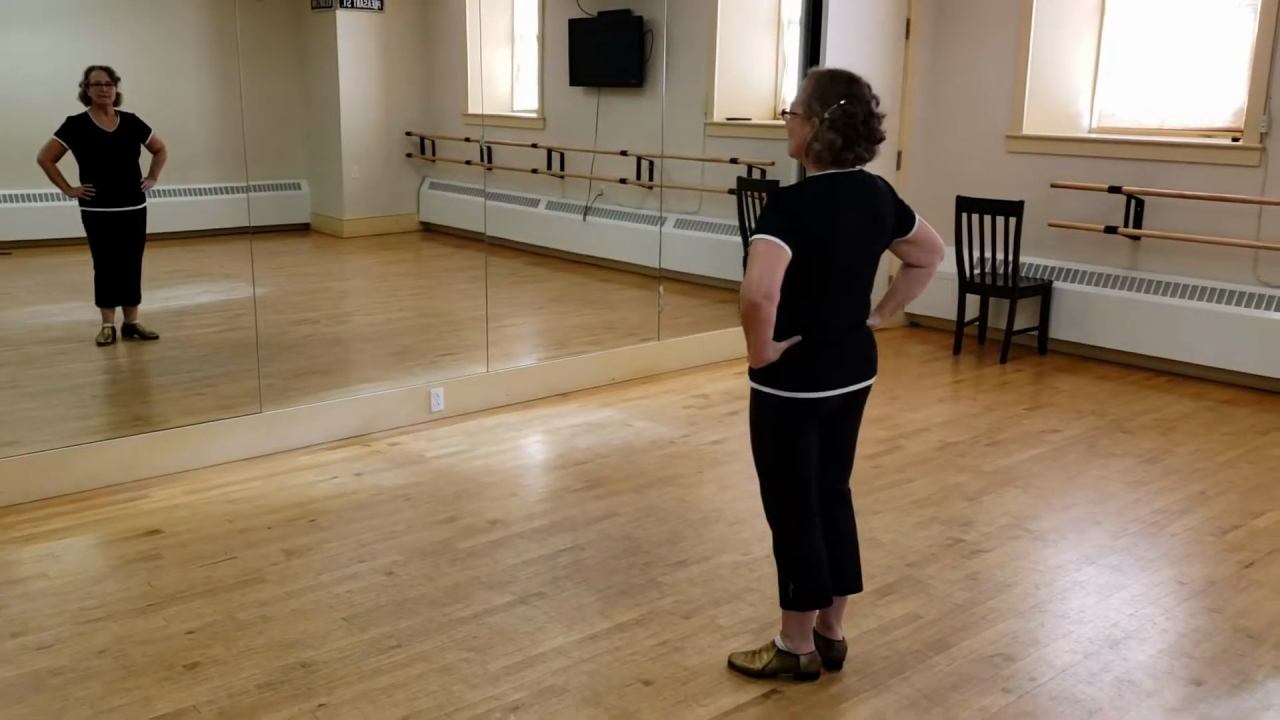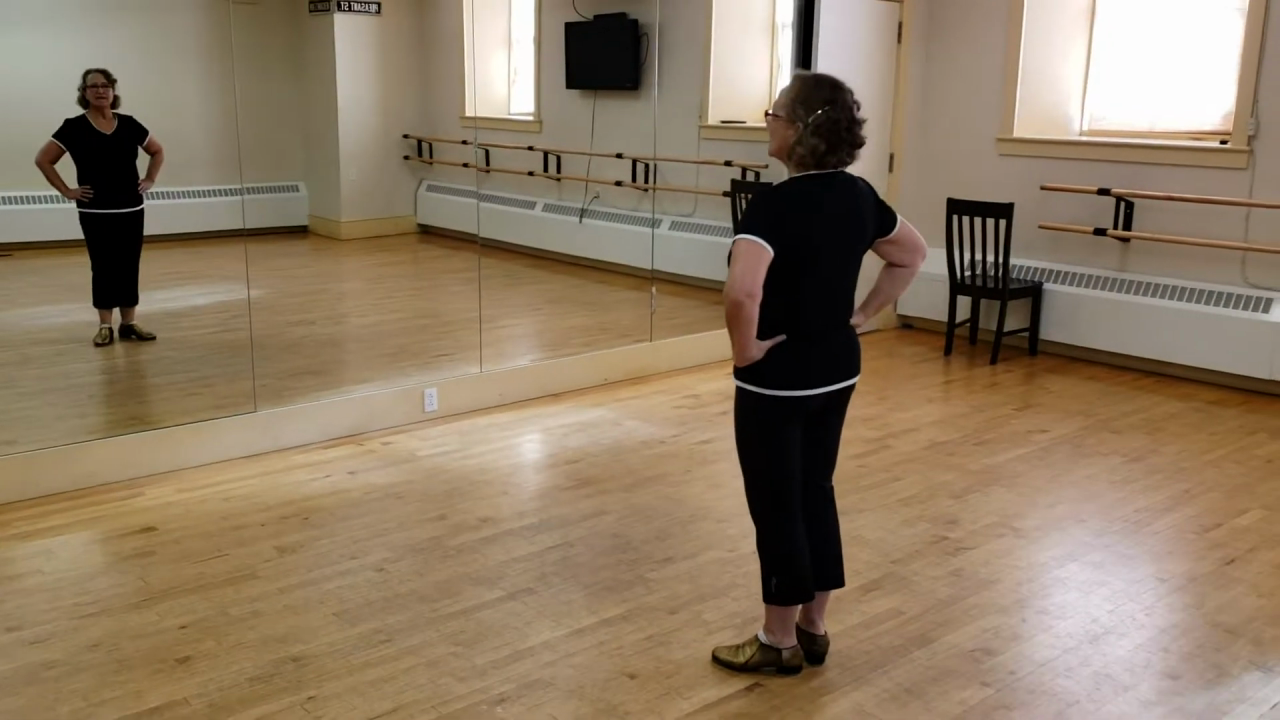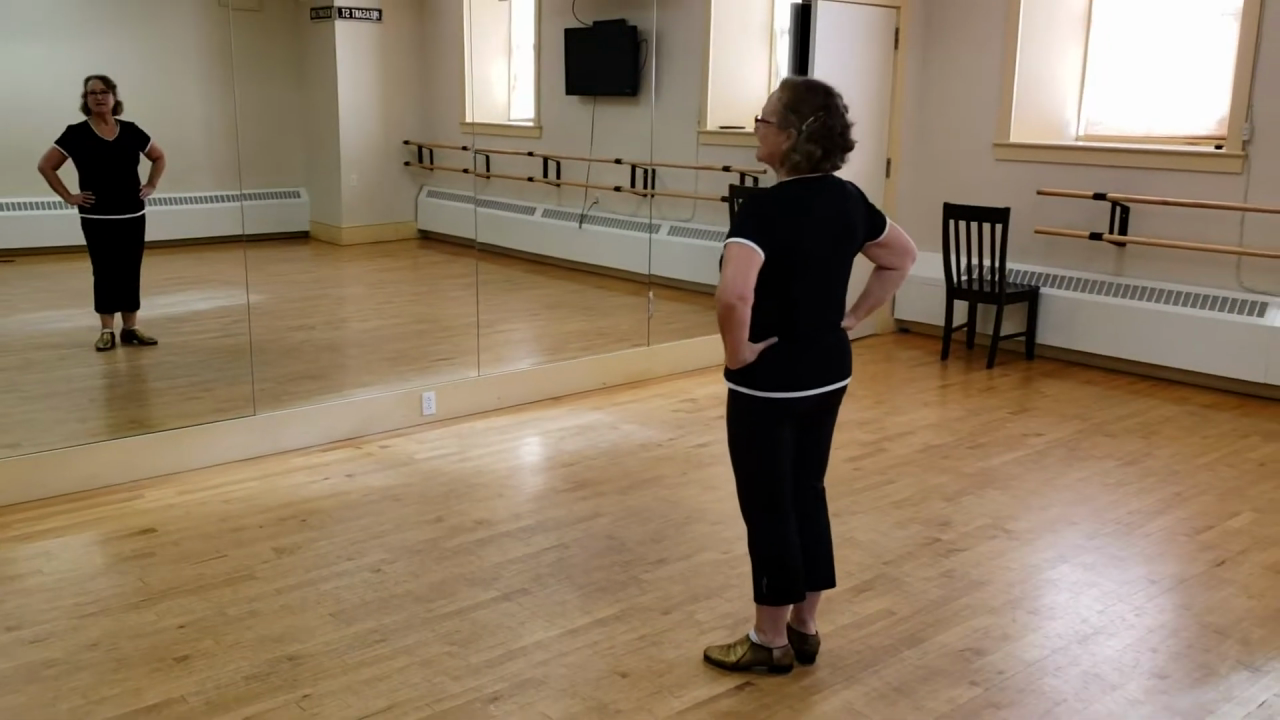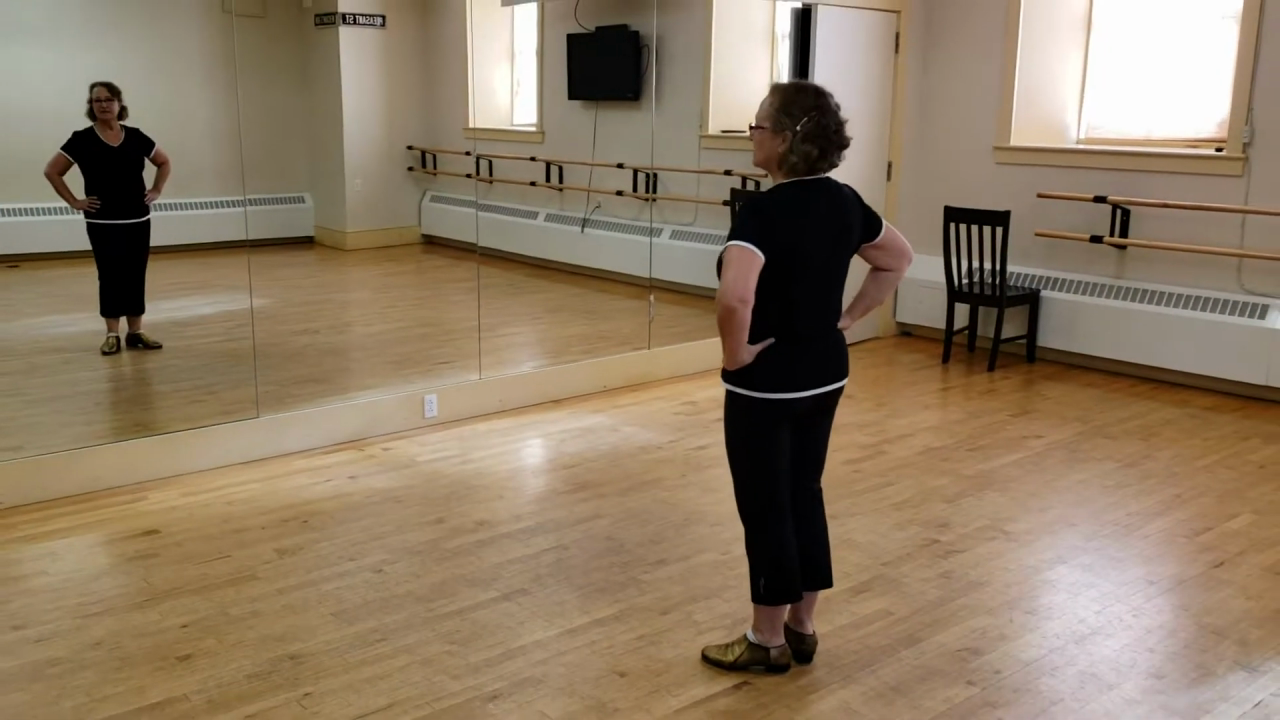
dt=0.2s
person 1, frame 1
left shoulder: (791, 204)
right shoulder: (875, 195)
left elbow: (760, 293)
right elbow: (930, 255)
left wrist: (760, 351)
left hip: (793, 382)
right hip: (853, 371)
left knee: (793, 509)
right knee: (832, 496)
left ankle: (797, 648)
right ankle: (831, 634)
person 1, frame 2
left shoulder: (774, 204)
right shoulder: (857, 195)
left elbow: (742, 291)
right elbow: (912, 254)
left wrist: (745, 349)
right wrist: (861, 314)
left hip: (777, 381)
right hip: (837, 370)
left knee: (776, 505)
right knee: (815, 493)
left ankle: (779, 642)
right ankle: (814, 628)
person 1, frame 3
left shoulder: (764, 209)
right shoulder: (846, 199)
left elbow: (733, 294)
right elbow: (901, 257)
left wrist: (737, 351)
right wrist: (852, 317)
left hip: (769, 384)
right hip: (828, 372)
left knee: (768, 506)
right knee: (807, 494)
left ankle: (770, 641)
right ankle: (805, 628)
person 1, frame 4
left shoulder: (762, 212)
right shoulder: (841, 201)
left elbow: (735, 298)
right elbow: (898, 258)
left wrist: (734, 353)
left hip: (767, 385)
right hip: (826, 373)
left knee: (766, 507)
right knee: (804, 494)
left ankle: (767, 641)
right ankle: (802, 627)
person 2, frame 1
left shoulder: (131, 122)
right shoulder: (76, 125)
left elbow: (160, 150)
right elbow: (45, 158)
left wrist: (152, 178)
right wrist: (68, 189)
left hip: (133, 208)
right hip: (97, 210)
left knee: (132, 265)
right knee: (105, 266)
left ankle: (132, 322)
right ankle: (107, 326)
person 2, frame 2
left shoulder: (129, 124)
right shoulder: (74, 127)
left elbow: (157, 151)
right elbow: (43, 159)
left wrist: (149, 179)
right wrist: (66, 190)
left hip: (131, 209)
right hip: (95, 211)
left knee: (129, 266)
right knee: (103, 267)
left ankle: (129, 323)
right ankle: (105, 326)
person 2, frame 3
left shoulder: (131, 131)
right shoulder: (77, 134)
left elbow: (159, 157)
right elbow: (45, 165)
left wrist: (151, 186)
right wrist: (68, 196)
left hip: (132, 215)
right hip: (97, 218)
left knee: (130, 271)
right knee: (104, 272)
left ankle: (131, 328)
right ankle: (107, 331)
person 2, frame 4
left shoulder: (136, 137)
right shoulder: (82, 140)
left elbow: (164, 162)
right elbow: (52, 171)
left wrist: (156, 190)
right wrist: (74, 201)
left hip: (137, 219)
right hip: (102, 222)
left knee: (135, 275)
right knee: (110, 276)
left ankle: (135, 332)
right ankle: (112, 335)
